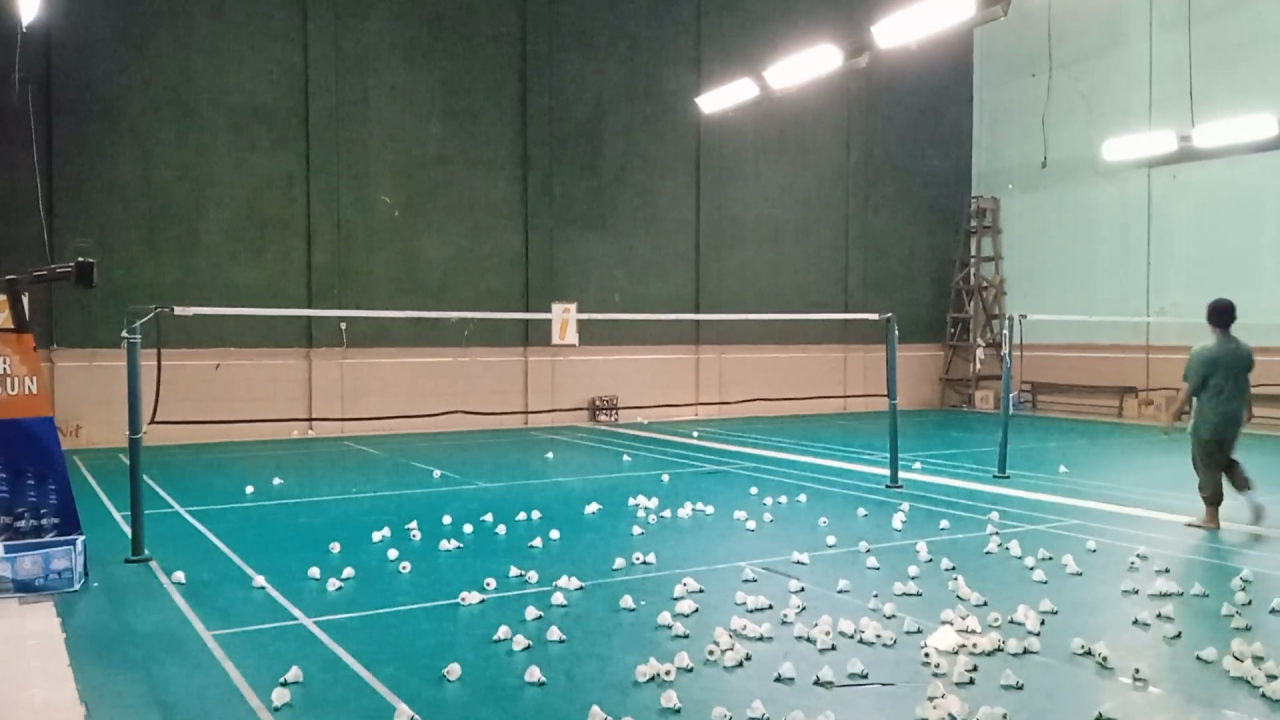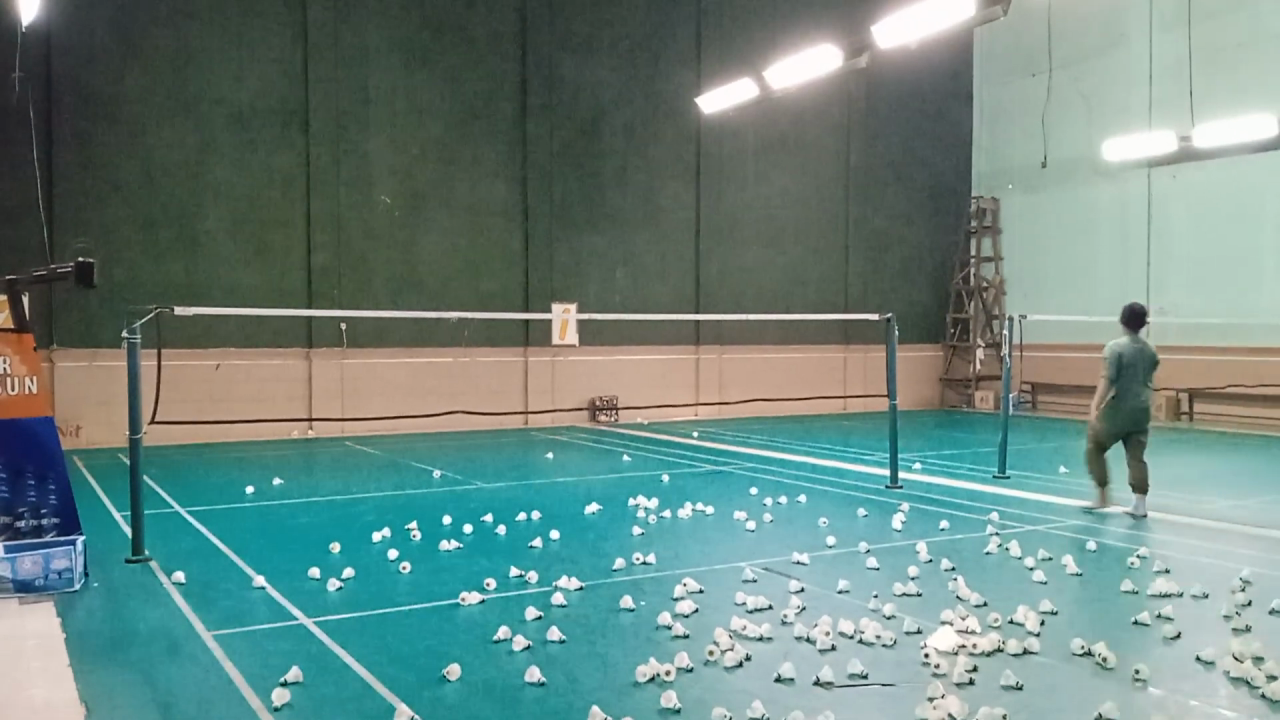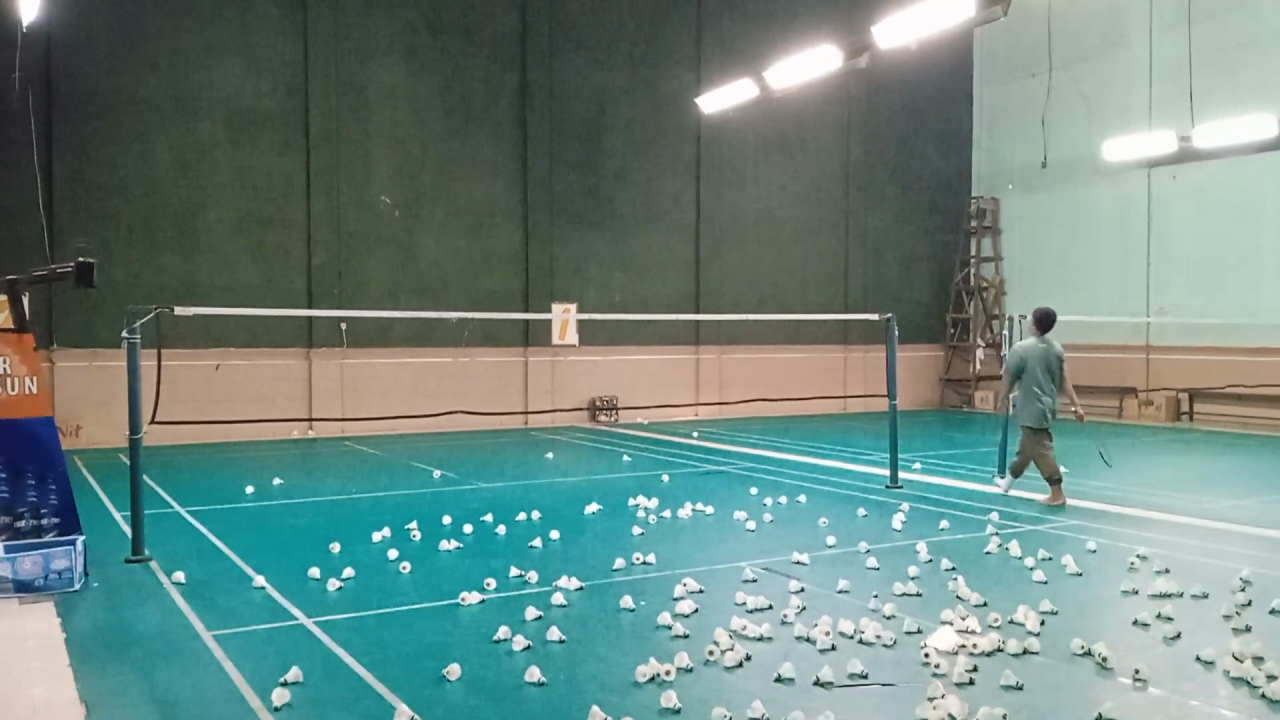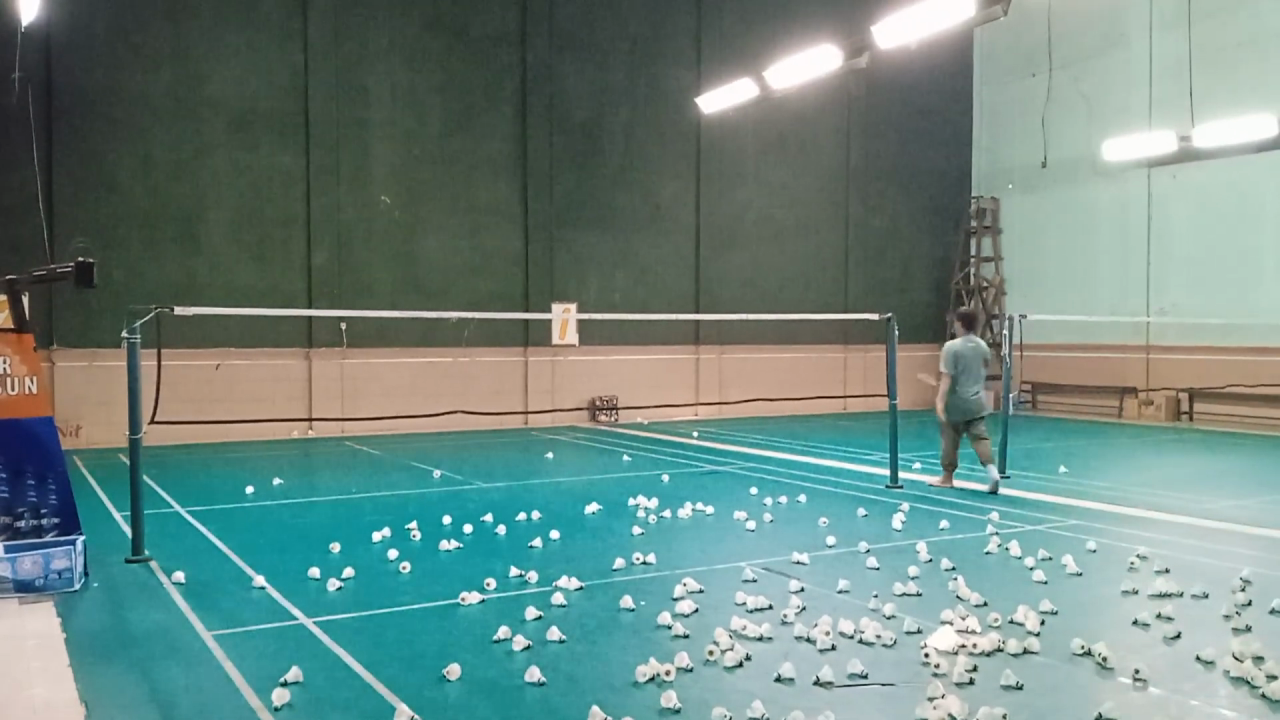
dt=0.7s
person 1, frame 1
left shoulder: (1202, 352)
right shoulder: (1245, 350)
left elbow: (1190, 389)
right elbow: (1244, 385)
left wrist: (1172, 415)
right wrist: (1247, 408)
left hip: (1208, 420)
right hip: (1233, 418)
left knee: (1207, 467)
right knee: (1226, 461)
left ankle: (1211, 516)
right ankle: (1251, 497)
person 1, frame 2
left shoulder: (1115, 348)
right shoulder: (1150, 350)
left elbow: (1106, 381)
left wrist: (1094, 408)
left hip: (1116, 413)
right hip: (1141, 413)
left knee: (1094, 449)
right knee: (1136, 458)
left ankle: (1102, 495)
right ankle: (1139, 503)
person 1, frame 3
left shoulder: (1020, 349)
right shoulder: (1057, 349)
left elbow: (1008, 380)
right elbow: (1064, 380)
left wrist: (1002, 400)
right wrist: (1076, 405)
left hip: (1031, 409)
right hip: (1047, 406)
left knee: (1042, 451)
right knee: (1025, 446)
left ankle: (1057, 492)
right ankle: (1009, 481)
person 1, frame 4
left shoulder: (951, 347)
right shoulder: (983, 346)
left elbow: (946, 377)
left wrist: (940, 401)
left hip: (956, 403)
right hip: (978, 402)
left knee: (950, 441)
right knee: (981, 439)
left ankle: (947, 477)
right ankle: (992, 472)
